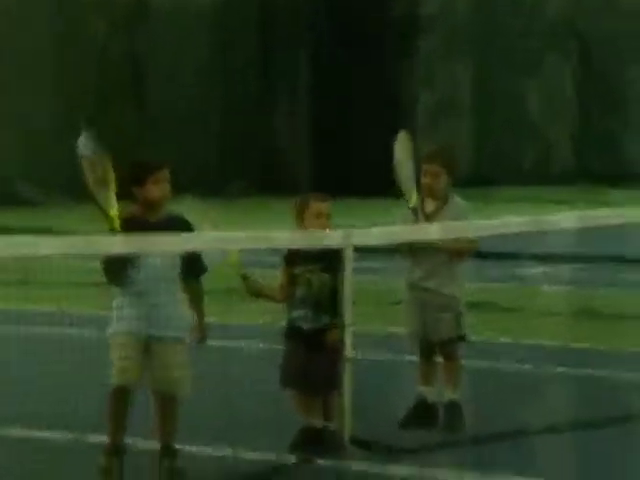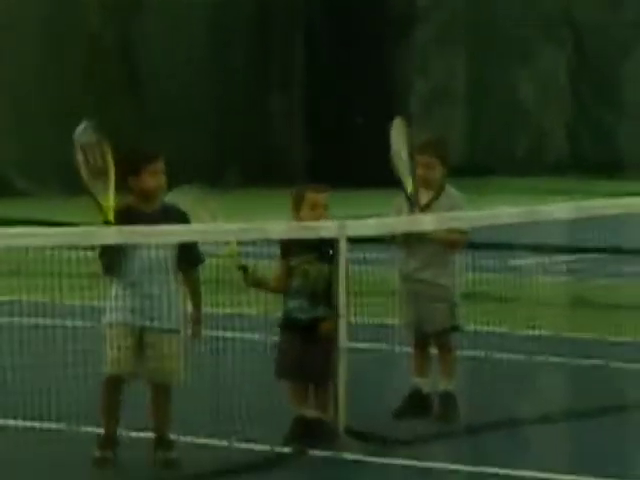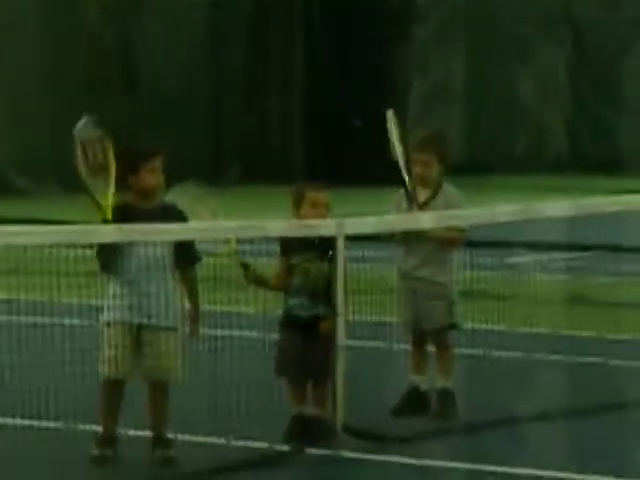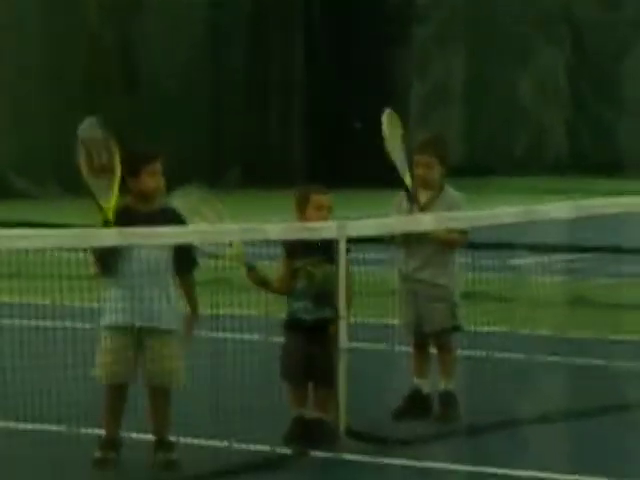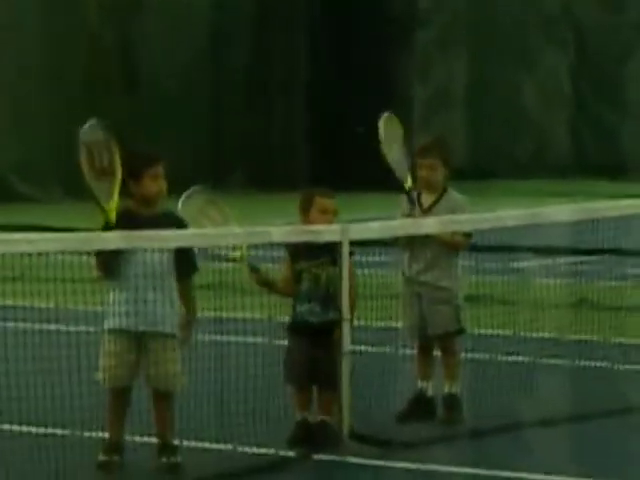
dt=0.1s
person 1, frame 1
right shoulder: (124, 227)
left elbow: (192, 277)
right elbow: (113, 277)
left wrist: (200, 318)
right wrist: (118, 255)
left hip: (169, 320)
right hip: (130, 317)
left knee: (167, 389)
right knee: (121, 385)
person 1, frame 2
left shoulder: (176, 217)
right shoulder: (119, 218)
left elbow: (189, 267)
right elbow: (108, 268)
left wrist: (197, 308)
right wrist: (112, 246)
left hip: (164, 312)
right hip: (124, 309)
left knee: (162, 379)
right knee: (114, 375)
person 1, frame 3
left shoulder: (174, 216)
right shoulder: (117, 215)
left elbow: (186, 266)
right elbow: (105, 266)
left wrist: (194, 306)
right wrist: (109, 242)
left hip: (162, 310)
right hip: (121, 307)
left knee: (159, 377)
right knee: (114, 376)
person 1, frame 4
left shoulder: (172, 219)
right shoulder: (116, 218)
left elbow: (184, 269)
right elbow: (103, 267)
left wrist: (193, 307)
right wrist: (108, 245)
left hip: (161, 314)
right hip: (120, 312)
left knee: (161, 380)
right knee: (115, 380)
person 1, frame 5
left shoulder: (174, 223)
right shoulder: (118, 222)
left elbow: (184, 273)
right elbow: (105, 271)
left wrist: (189, 313)
right wrist: (110, 248)
left hip: (163, 317)
right hip: (123, 316)
left knee: (163, 384)
right knee: (118, 383)
person 2, frame 1
left shoulder: (458, 208)
right shoulder: (413, 207)
left elbow: (468, 246)
right elbow: (405, 246)
left wrist: (437, 241)
left hip: (445, 289)
right hip: (417, 286)
left knee: (448, 348)
right knee: (424, 347)
left ankle: (452, 403)
right ankle: (425, 402)
person 2, frame 2
left shoulder: (453, 199)
right shoulder: (407, 198)
left elbow: (461, 238)
right elbow: (398, 238)
left wrist: (432, 232)
left hip: (439, 279)
right hip: (411, 277)
left knee: (442, 339)
right knee: (418, 338)
person 2, frame 3
left shoulder: (451, 197)
right shoulder: (404, 196)
left elbow: (458, 236)
right elbow: (397, 236)
left wrist: (430, 230)
left hip: (437, 277)
right hip: (409, 275)
left knee: (440, 336)
right knee: (416, 336)
person 2, frame 4
left shoulder: (452, 199)
right shoulder: (405, 198)
left elbow: (460, 238)
right elbow: (399, 239)
left wrist: (431, 231)
left hip: (439, 280)
right hip: (410, 278)
left knee: (442, 339)
right knee: (418, 338)
person 2, frame 5
left shoulder: (456, 202)
right shoulder: (408, 201)
left elbow: (463, 241)
right elbow: (403, 242)
left wrist: (434, 232)
left hip: (442, 283)
right hip: (414, 281)
left knee: (446, 342)
right knee: (422, 341)
person 3, frame 1
left shoulder: (334, 255)
right shoulder: (293, 255)
left elbow: (344, 295)
right elbow: (284, 294)
left wrist: (338, 326)
right wrist: (256, 287)
left hip: (326, 334)
right hip: (298, 333)
left knee: (326, 386)
right knee: (299, 385)
left ankle: (327, 429)
right ankle: (309, 427)
person 3, frame 2
left shoulder: (331, 246)
right shoulder: (289, 246)
right elbow: (281, 284)
left wrist: (333, 317)
right wrist: (257, 280)
left hip: (321, 325)
right hip: (293, 324)
left knee: (321, 377)
right knee: (294, 375)
left ankle: (321, 419)
right ankle: (302, 418)
person 3, frame 3
left shoulder: (331, 245)
right shoulder: (289, 244)
right elbow: (281, 282)
left wrist: (332, 316)
right wrist: (258, 278)
left hip: (320, 323)
right hip: (293, 322)
left knee: (320, 375)
right knee: (293, 374)
left ankle: (319, 417)
right ankle: (300, 416)
person 3, frame 4
left shoulder: (335, 247)
right shoulder: (292, 247)
right elbow: (284, 286)
left wrist: (339, 319)
right wrist: (262, 280)
left hip: (325, 326)
right hip: (297, 325)
left knee: (324, 379)
right knee: (295, 376)
left ankle: (321, 420)
right ankle: (300, 419)
person 3, frame 5
left shoulder: (339, 250)
right shoulder: (296, 250)
left elbow: (349, 291)
right elbow: (288, 288)
left wrist: (344, 322)
right wrist: (267, 282)
left hip: (330, 329)
right hip: (301, 328)
left knee: (328, 382)
right knee: (299, 379)
left ankle: (325, 423)
right ankle: (303, 422)
